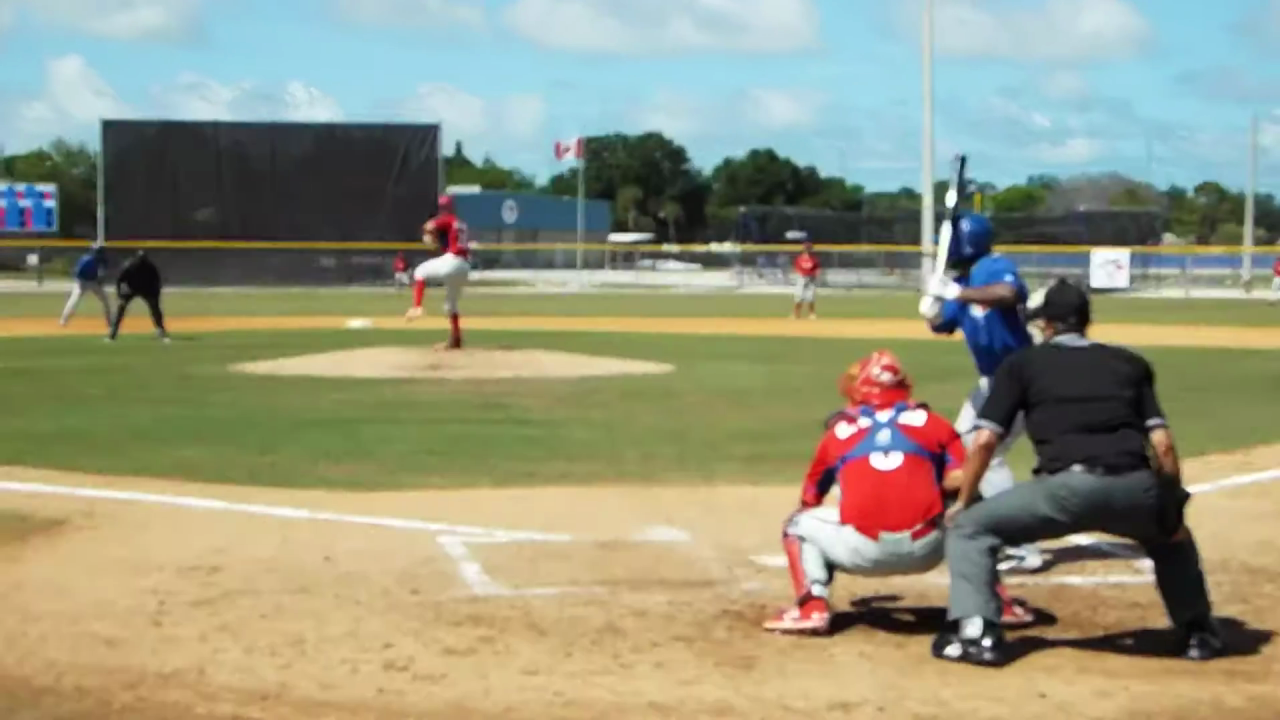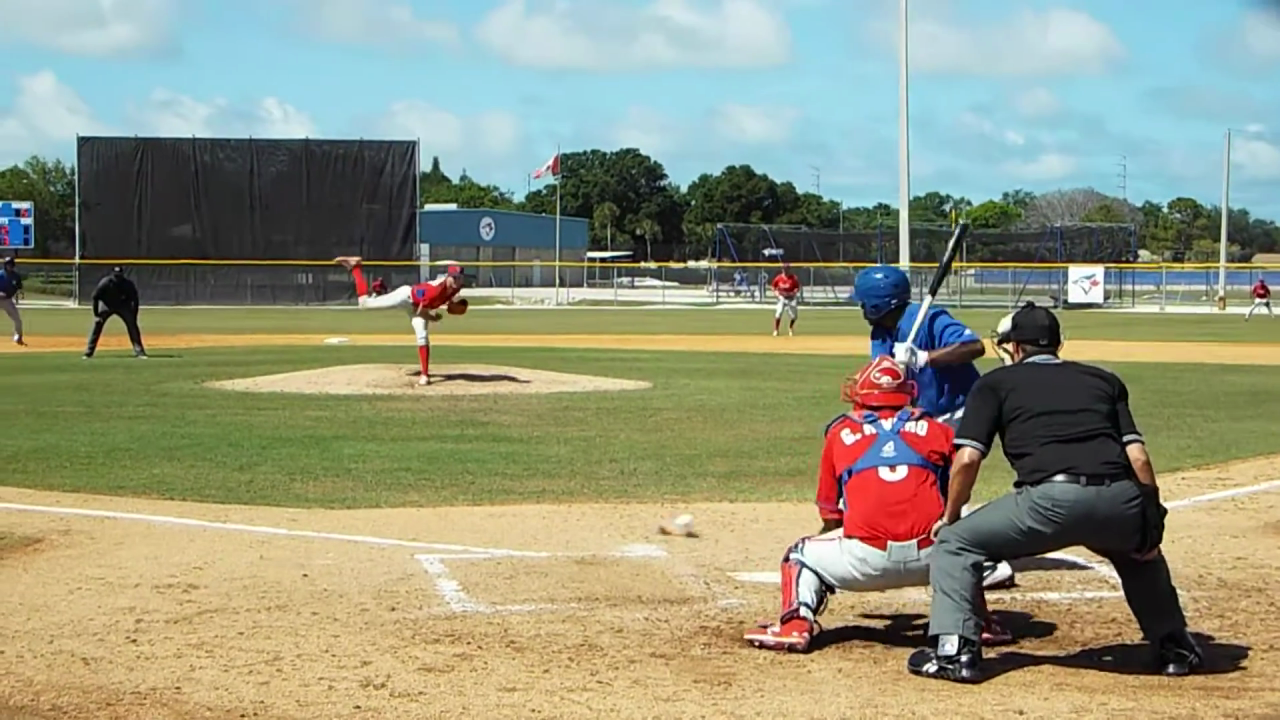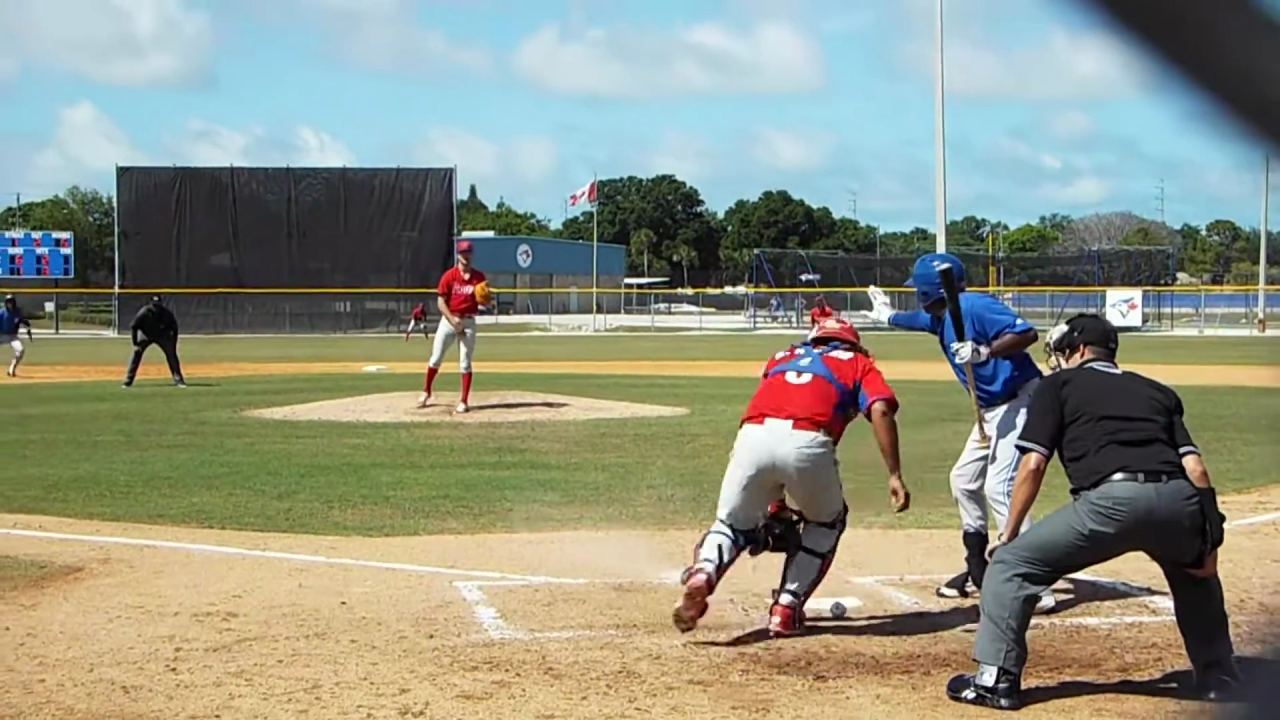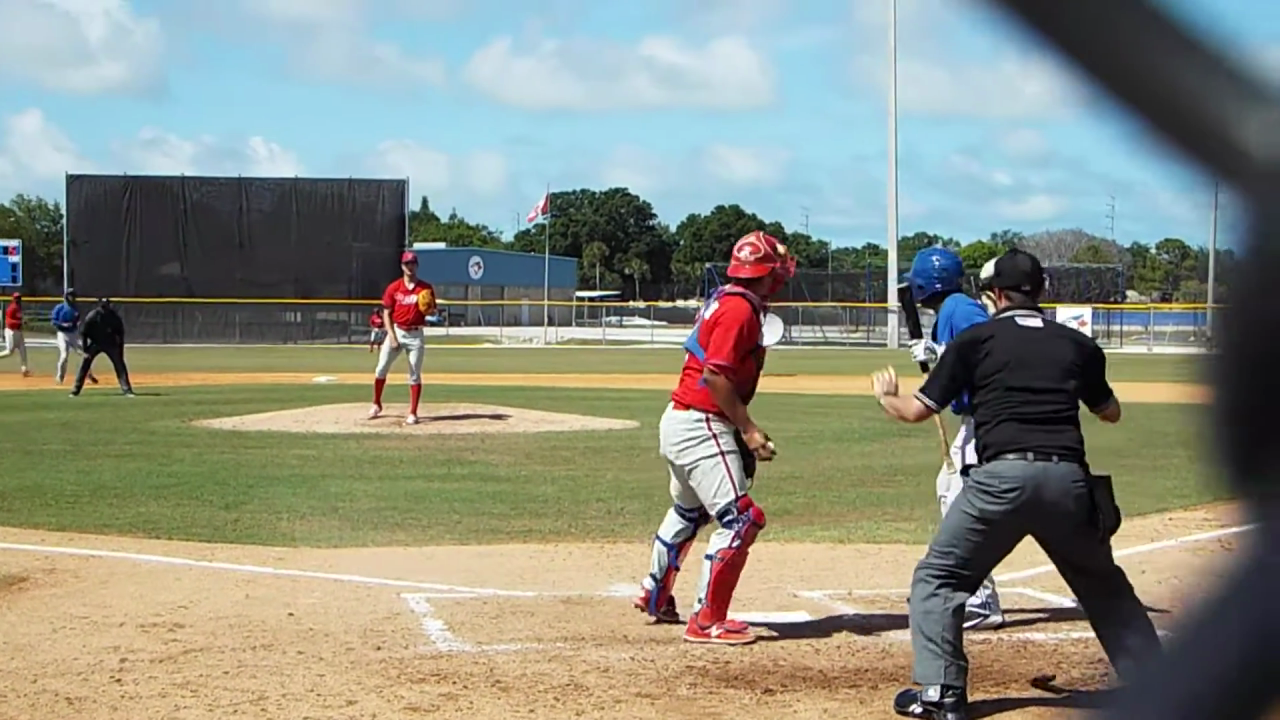
dt=1s
person 1, frame 1
left shoulder: (1022, 363)
right shoulder: (1131, 362)
left elbow: (984, 441)
right elbow: (1163, 443)
left wrist: (962, 503)
right wrist: (1175, 507)
left hip: (1067, 488)
right hip: (1136, 491)
left knee: (969, 526)
right knee: (1170, 532)
left ankle: (978, 634)
right ankle: (1198, 631)
person 1, frame 2
left shoulder: (994, 383)
right shoulder: (1103, 379)
left elbow: (967, 460)
right elbow: (1138, 458)
left wrist: (949, 518)
right wrist: (1151, 525)
left hip: (1052, 500)
right hip: (1121, 501)
left knee: (954, 543)
right knee: (1137, 550)
left ankle: (955, 652)
right ankle: (1175, 648)
person 1, frame 3
left shoulder: (1058, 385)
right shoulder: (1158, 391)
left elbow: (1033, 465)
right elbow: (1195, 469)
left wrist: (1008, 533)
right wrist: (1207, 541)
left hip: (1111, 500)
right hip: (1178, 502)
left knee: (1011, 563)
right knee: (1194, 570)
left ankle: (995, 679)
right ankle: (1218, 676)
person 1, frame 4
left shoulder: (975, 339)
right shoulder: (1076, 344)
left elbow: (919, 409)
right elbow: (1110, 411)
left wrist: (886, 395)
left hip: (1001, 477)
right hip: (1067, 478)
left knee: (938, 578)
right knee: (1106, 586)
person 2, frame 1
left shoulder: (995, 267)
right shoulder: (961, 281)
left elbow: (1008, 295)
right elbow: (945, 326)
left wrist: (954, 293)
right wrist: (934, 313)
right hip: (991, 379)
left ankle: (1023, 551)
person 2, frame 2
left shoulder: (929, 319)
right shoulder: (881, 332)
left elbow: (974, 349)
left wrist: (922, 359)
left hip: (962, 412)
right hip: (931, 413)
left ankle: (991, 565)
person 2, frame 3
left shoulder: (973, 305)
right shoulder: (943, 318)
left elbow: (1028, 334)
right elbow: (922, 319)
left wrist: (984, 352)
right wrist: (890, 316)
left hip: (1021, 402)
right hip: (993, 409)
left knee: (999, 487)
right knee: (964, 480)
right ankle: (978, 572)
person 2, frame 4
left shoulder: (959, 309)
right shoulder: (949, 312)
left wrist: (943, 355)
right hip: (977, 417)
right knee: (951, 496)
left ankle: (981, 604)
person 3, frame 1
left shoulder: (840, 429)
right shoulder: (935, 423)
left elbow: (810, 501)
right elbow: (959, 481)
left hip: (861, 547)
right hip: (926, 546)
left knee: (798, 523)
left ankle: (812, 605)
person 3, frame 2
left shoulder: (841, 431)
right shoulder: (937, 430)
left elbow: (828, 517)
left hip: (866, 556)
right hip: (929, 554)
left knee: (801, 556)
left ankle: (794, 626)
person 3, frame 3
left shoulder: (782, 358)
right shoulder: (861, 365)
right elbow: (880, 410)
left wrist: (776, 500)
right wrist: (895, 477)
left hip: (753, 437)
right hip: (807, 443)
left knee: (729, 527)
right knee: (825, 520)
left ankle: (704, 573)
right ankle: (786, 610)
person 3, frame 4
left shoulder: (735, 304)
right shoulder: (739, 309)
right elbow: (716, 375)
left wrist: (743, 430)
right wrist: (749, 430)
left hip: (687, 422)
right hip: (700, 425)
left knee: (689, 513)
right knee: (738, 519)
left ankle: (655, 595)
right ankle: (706, 621)
